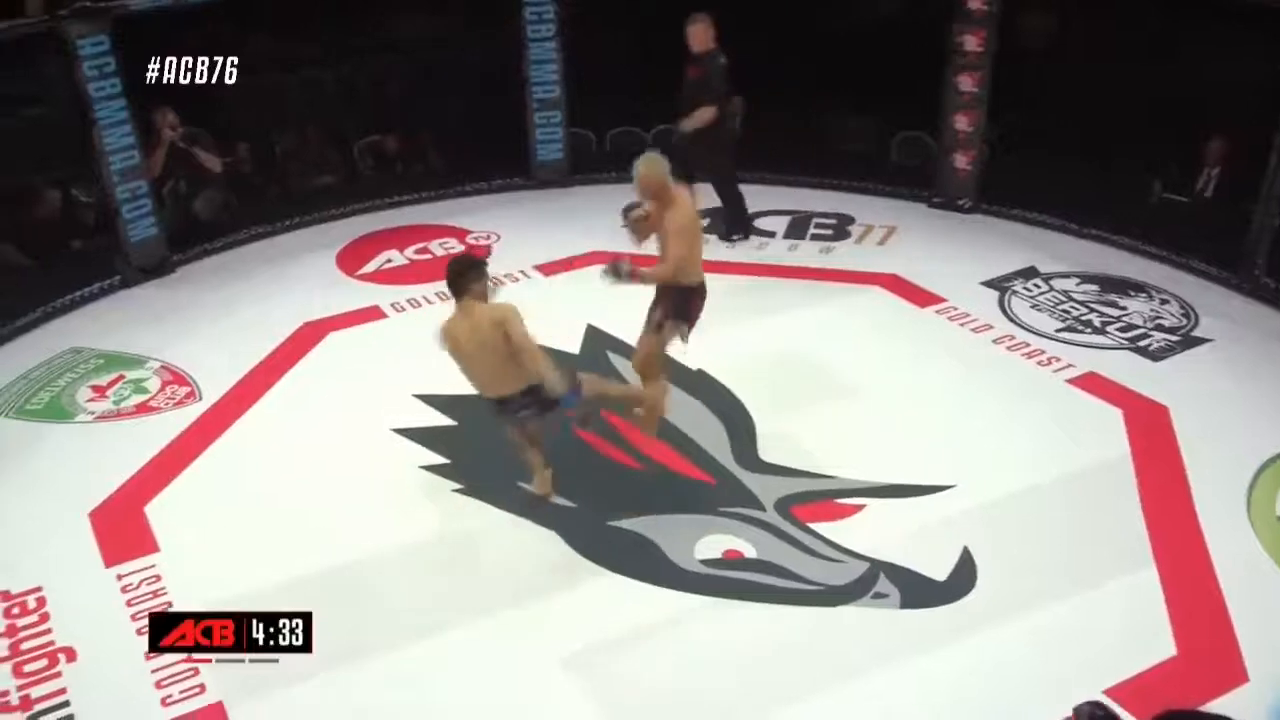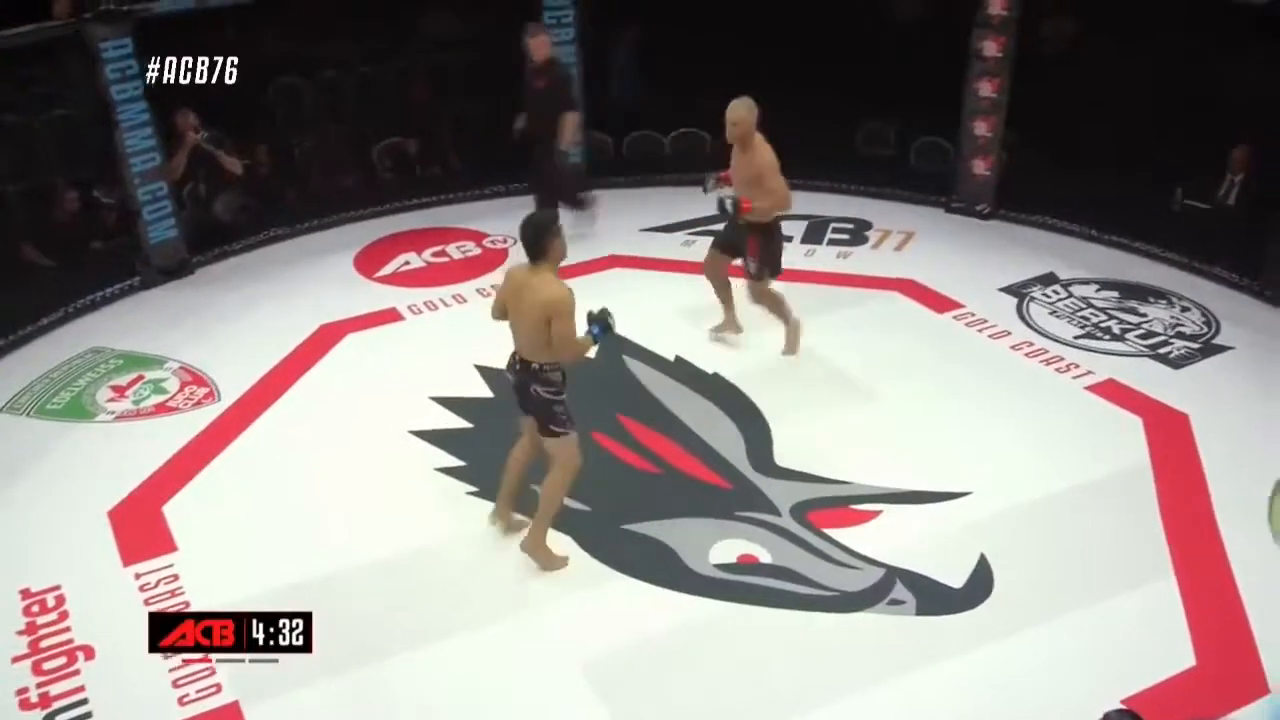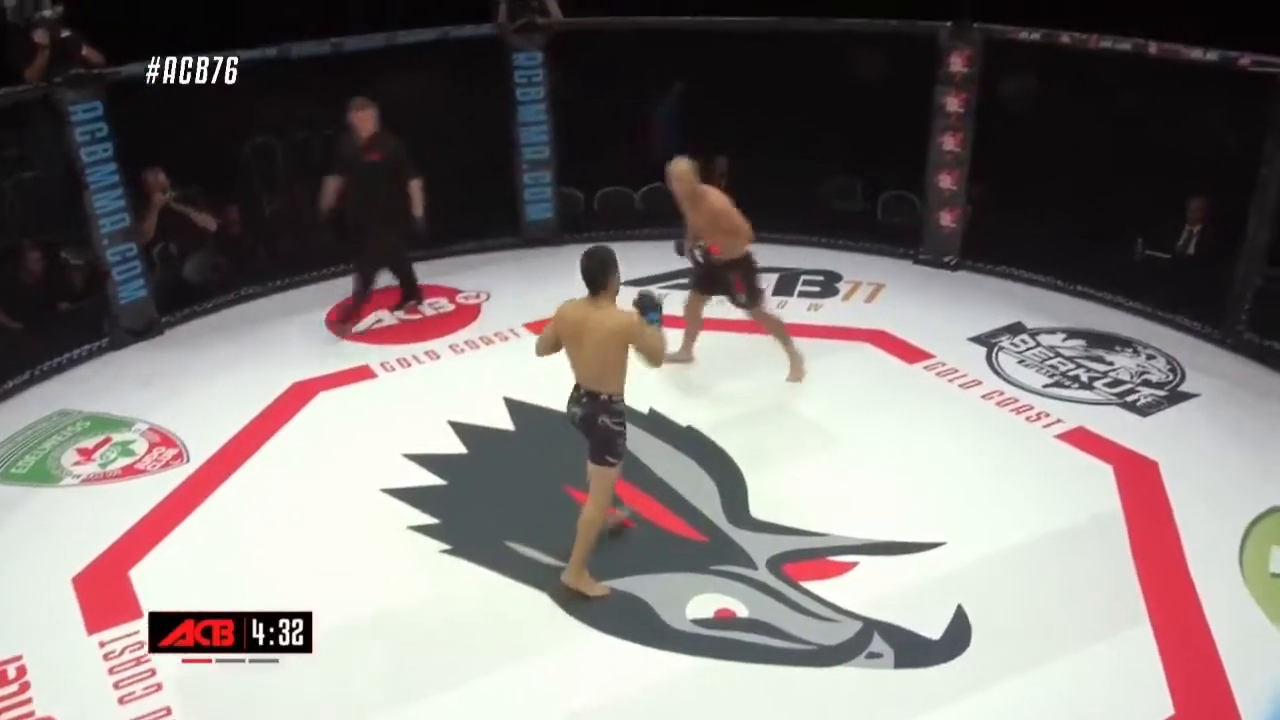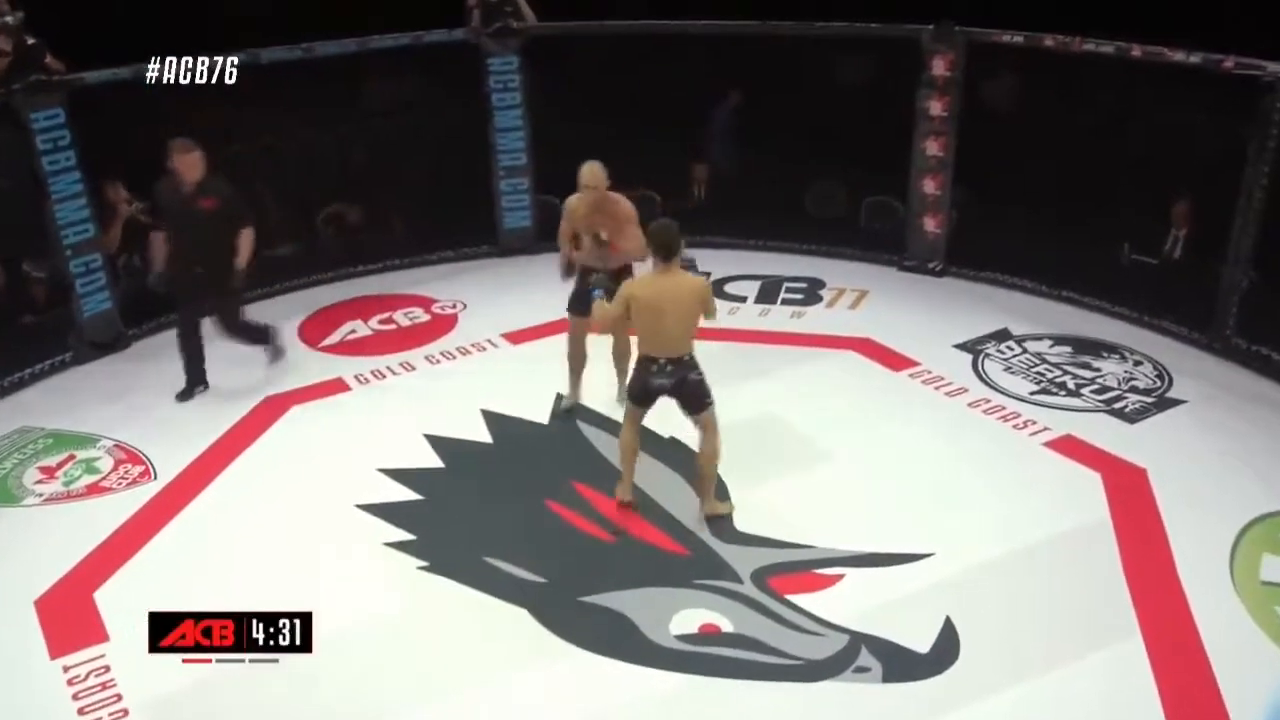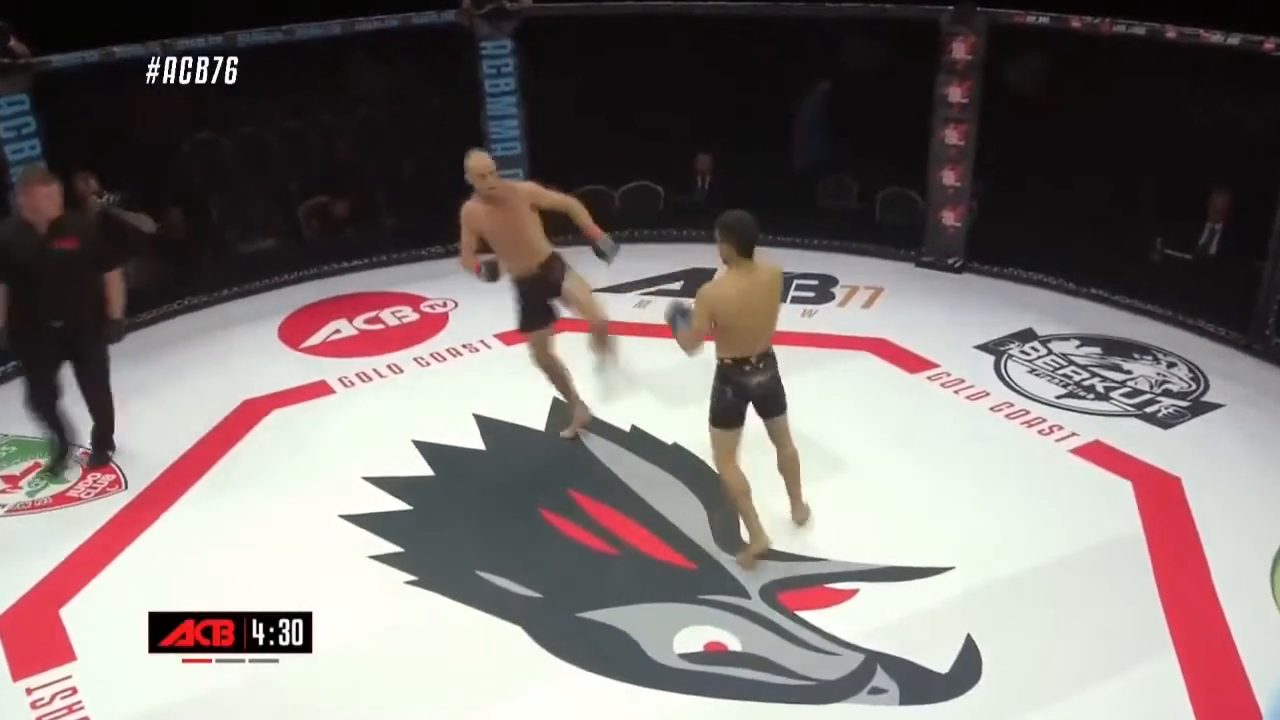
dt=0.7s
person 1, frame 1
left shoulder: (448, 331)
right shoulder: (500, 314)
right elbow: (530, 352)
right wrist: (563, 392)
left hip: (504, 406)
right hip: (534, 394)
left knee: (521, 432)
right knee: (589, 385)
left ankle: (541, 478)
right ankle: (639, 394)
person 1, frame 2
left shoulder: (515, 276)
right shoulder: (559, 295)
left elbow: (498, 312)
right elbow: (568, 353)
right wrist: (597, 331)
left hip: (518, 368)
right hip: (544, 380)
left knee: (529, 440)
right knee: (567, 462)
left ankle: (503, 509)
right ankle: (536, 541)
person 1, frame 3
left shoulder: (567, 311)
right shoulder: (625, 323)
left elbow: (541, 348)
right elbow: (656, 358)
right wrist: (654, 318)
left hip: (578, 402)
right hip: (607, 410)
left knee: (602, 466)
right knee: (601, 494)
left ankle: (610, 519)
right ankle: (575, 572)
person 1, frame 4
left shoulder: (633, 288)
right shoulder: (699, 285)
left elbow: (600, 323)
right elbow: (710, 314)
left wrist: (598, 294)
left hip: (648, 369)
right hip: (684, 369)
left knee: (631, 422)
right knee: (709, 430)
left ankle: (625, 488)
right ankle: (708, 502)
person 1, frame 5
left shoulder: (712, 292)
right shoulder: (773, 273)
left elbow: (690, 345)
left wrist: (678, 319)
left hip: (730, 378)
right hip: (766, 369)
left knee: (725, 460)
right knee: (783, 439)
left ankle: (757, 537)
right ankle: (797, 508)
person 2, frame 1
left shoulder: (676, 218)
right shoulder: (674, 193)
left elbow: (671, 271)
right elbow: (642, 235)
left wrist: (632, 273)
right wrist: (638, 218)
left hip: (683, 295)
right hip: (677, 287)
left knee: (645, 360)
right knee: (650, 352)
left ankle: (654, 409)
right ankle: (655, 394)
person 2, frame 2
left shoulder: (762, 157)
right shoulder: (741, 143)
left elbow: (783, 202)
left wrist: (744, 206)
right wrist: (724, 178)
left hip: (761, 229)
right hip: (741, 220)
left knee: (759, 293)
right knee: (711, 267)
left ankle: (790, 325)
right ankle: (730, 320)
person 2, frame 3
left shoulder: (715, 203)
right shoulder: (682, 196)
left elbow: (745, 234)
left wrist: (711, 249)
right wrist: (689, 242)
left hip: (736, 263)
right hip: (711, 260)
left knee: (759, 316)
right knee: (692, 305)
left ankle: (793, 355)
right ankle: (686, 352)
person 2, frame 4
left shoulder: (623, 208)
right shoulder: (572, 205)
left elbow: (640, 251)
right elbow: (564, 238)
left wrist: (609, 244)
right wrist: (568, 258)
left hip: (618, 273)
right hip: (588, 273)
left knee: (620, 334)
right knee: (575, 336)
left ankle: (622, 384)
right ankle: (573, 390)
person 2, frame 5
left shoulder: (523, 190)
right shoulder: (470, 213)
left elbow: (569, 204)
right elbow: (467, 256)
left wrist: (596, 234)
right wrist: (480, 267)
left hip: (551, 267)
right hip: (525, 284)
left knee: (590, 312)
right knee: (541, 354)
left ankle: (606, 355)
right ankle: (579, 410)
person 3, frame 1
left shoulder: (714, 66)
right shoulder: (699, 61)
left elbow: (710, 110)
left wrist: (683, 128)
left hip: (713, 135)
right hip: (697, 133)
left knee: (723, 181)
right knee: (681, 175)
left ankle: (740, 227)
person 3, frame 2
left shoulder: (558, 74)
right shoulder: (533, 71)
left elbow: (571, 113)
left wrist: (563, 148)
right wrist: (521, 124)
left hip: (550, 142)
right hip: (537, 139)
left knee: (546, 185)
right knee: (546, 185)
right ankle: (581, 203)
person 3, frame 3
left shoulder: (390, 145)
right shoulder: (348, 146)
left elbow: (413, 180)
right elbow: (336, 177)
left wrist: (418, 214)
right wrist: (326, 206)
left hip: (389, 216)
right hip: (363, 216)
left knee: (366, 266)
right knee: (394, 258)
left ankle: (350, 316)
right ankle: (412, 296)
person 3, frame 4
left shoulder: (221, 191)
right shoulder: (164, 194)
left elbow: (246, 230)
right elbow: (159, 233)
left wrist: (239, 268)
right wrist: (159, 269)
left hip: (220, 271)
right hip: (184, 274)
left knee: (231, 325)
right knee: (187, 328)
left ankle: (267, 337)
right ankle: (195, 380)
person 3, frame 5
left shoulder: (82, 228)
left elbow: (111, 273)
left wrist: (115, 318)
left hip: (85, 326)
right hip: (36, 332)
left knee: (96, 388)
right knee: (40, 398)
left ankle: (103, 445)
right ankle: (61, 443)
